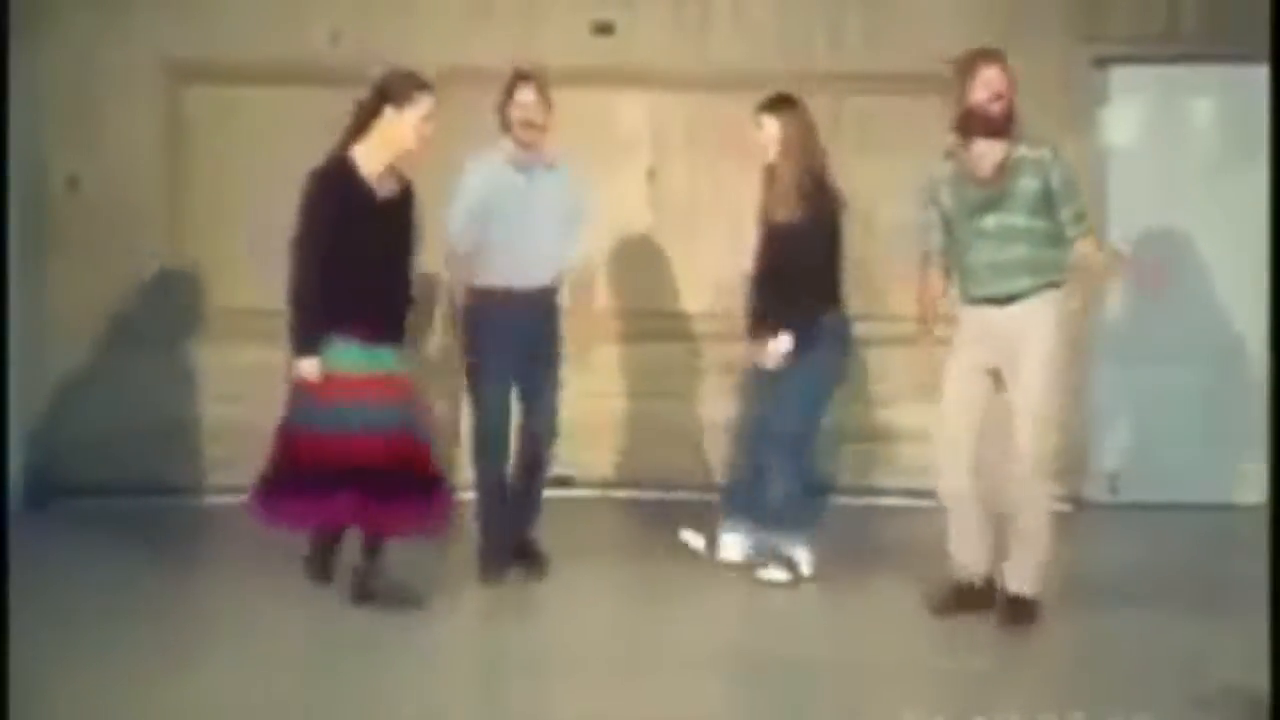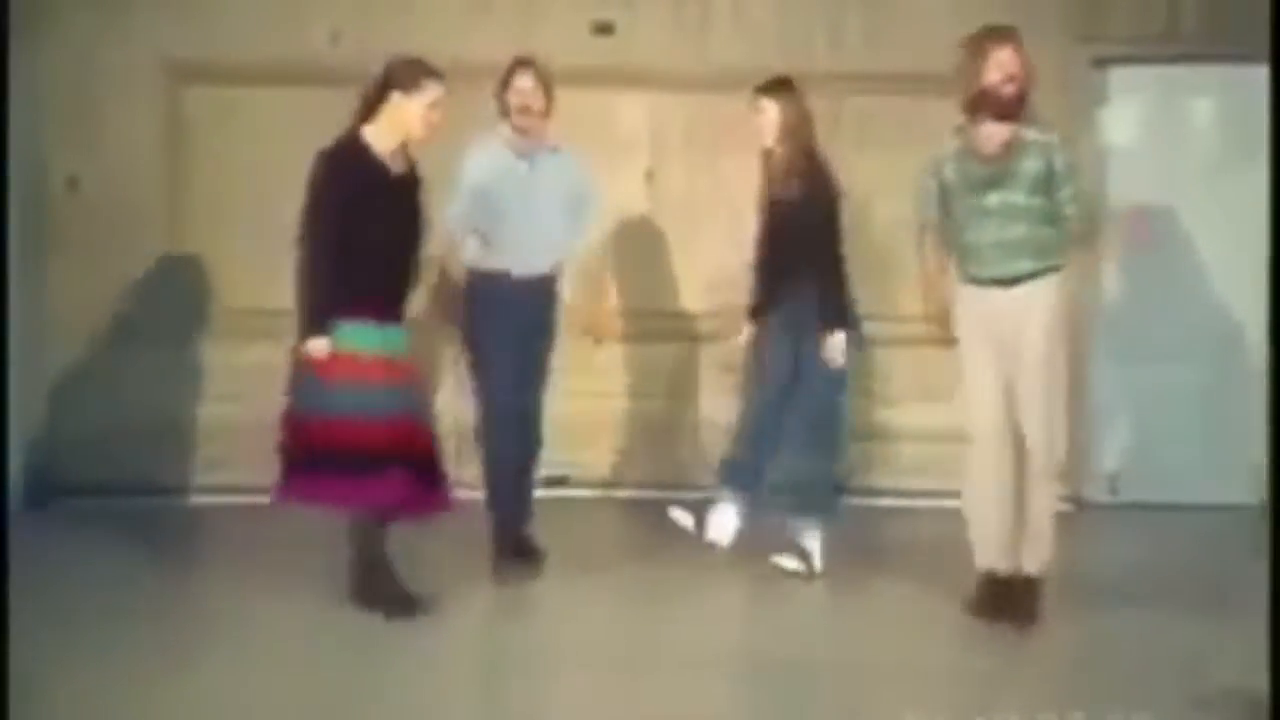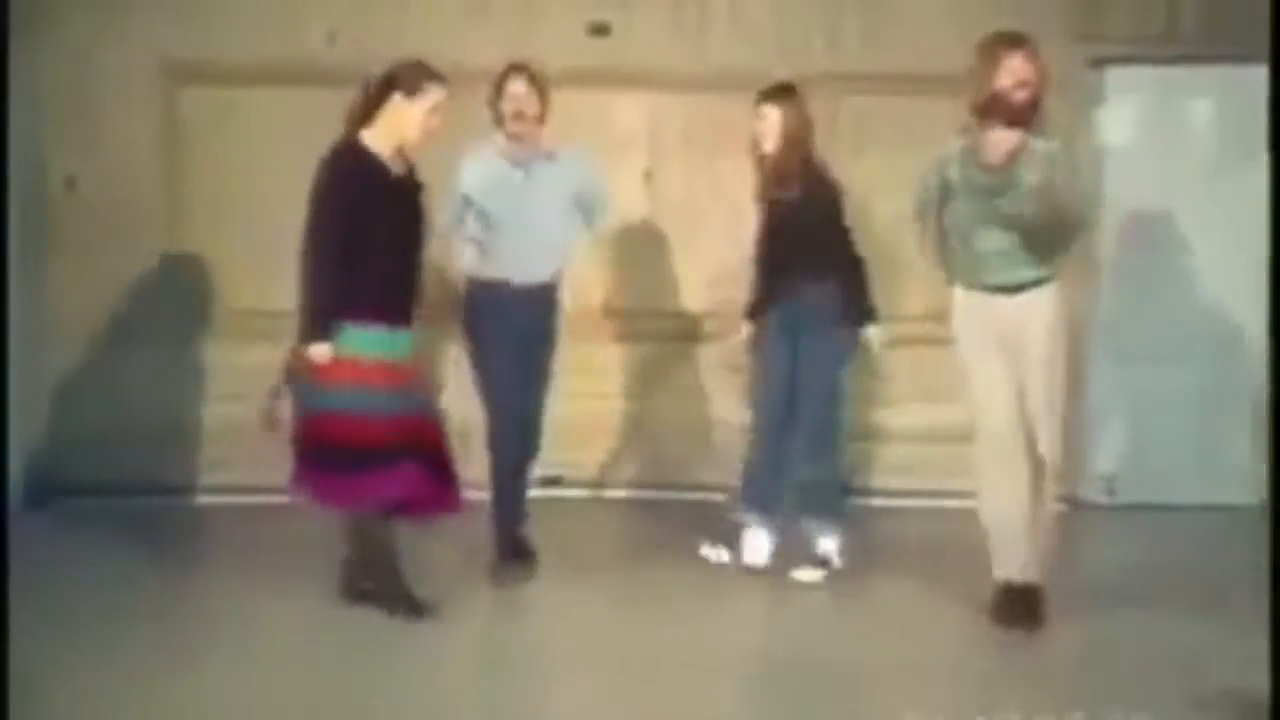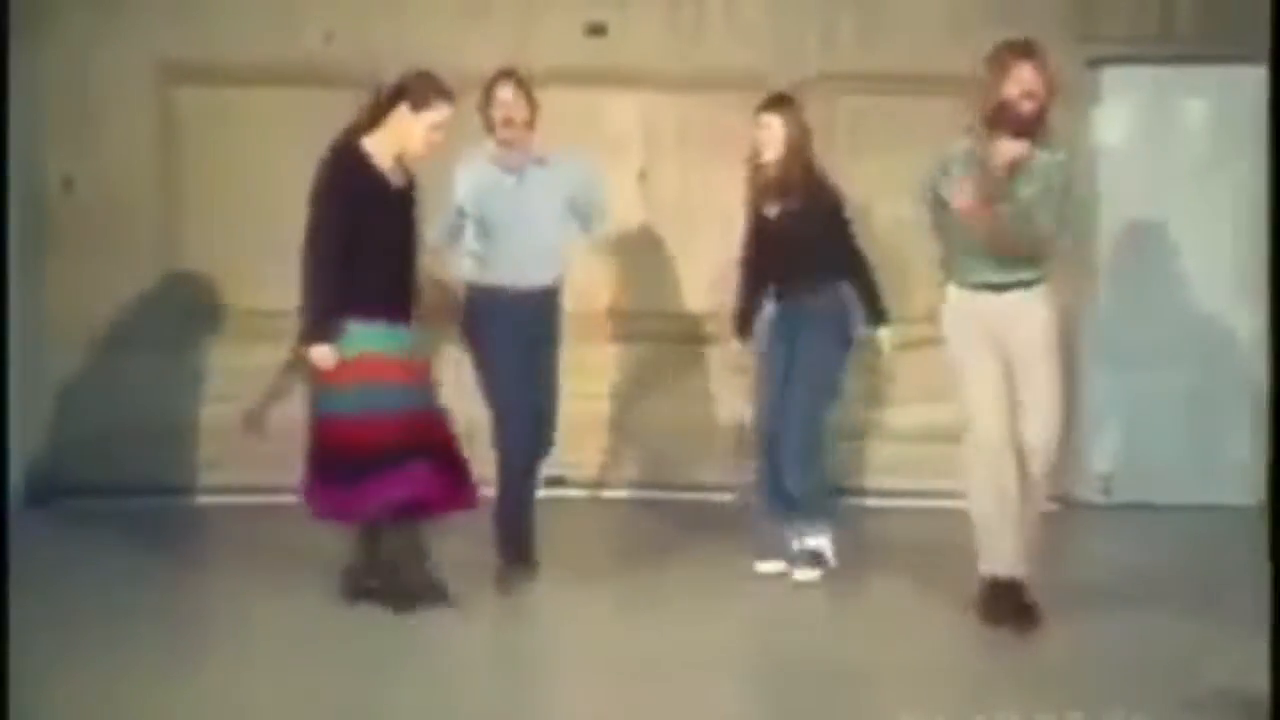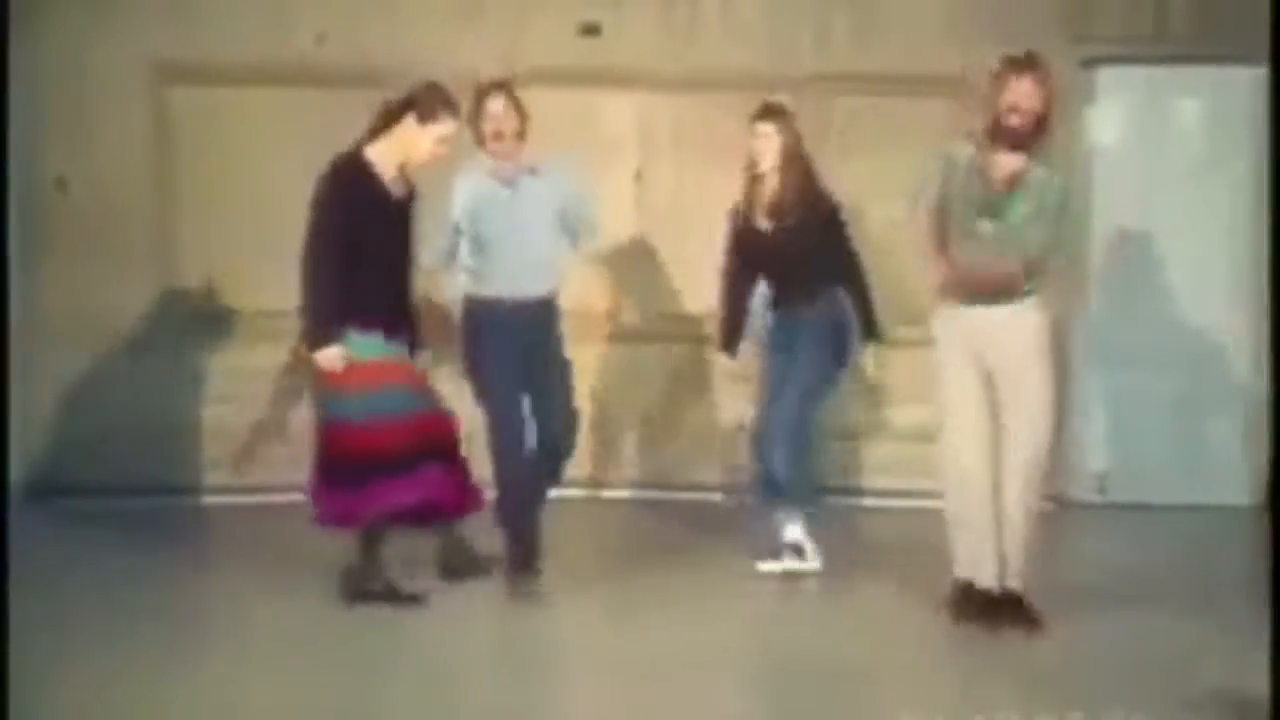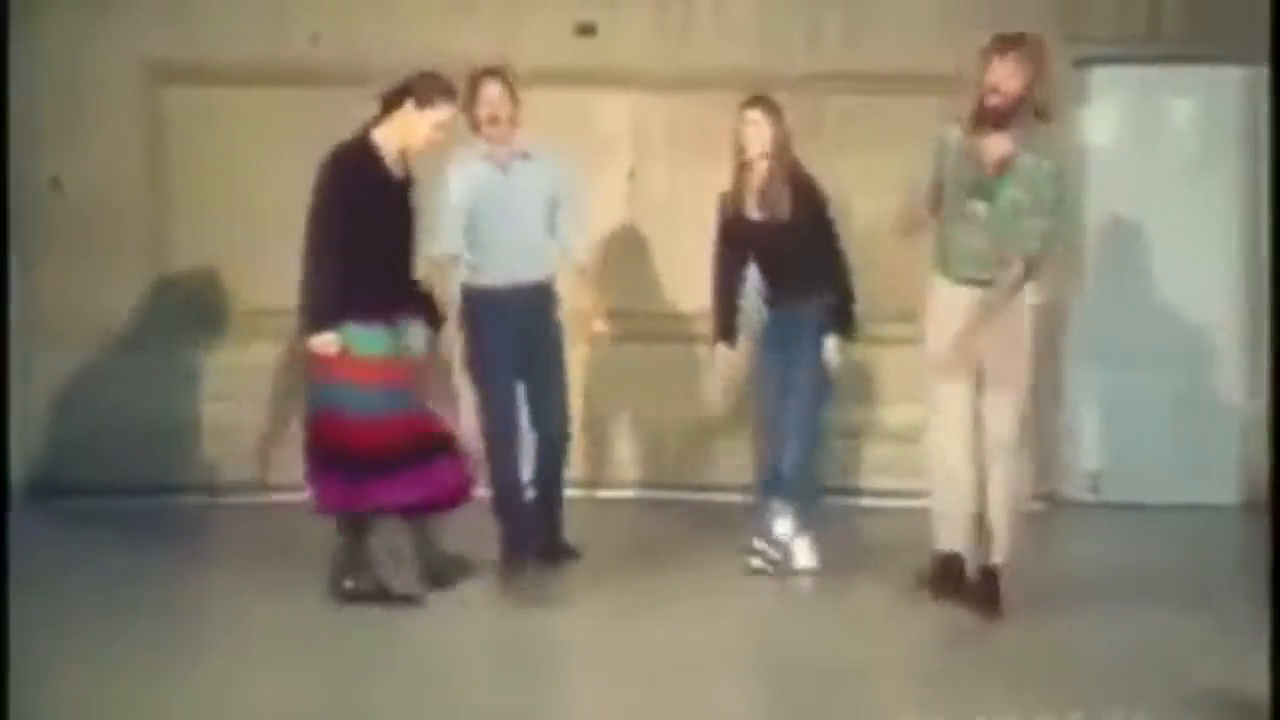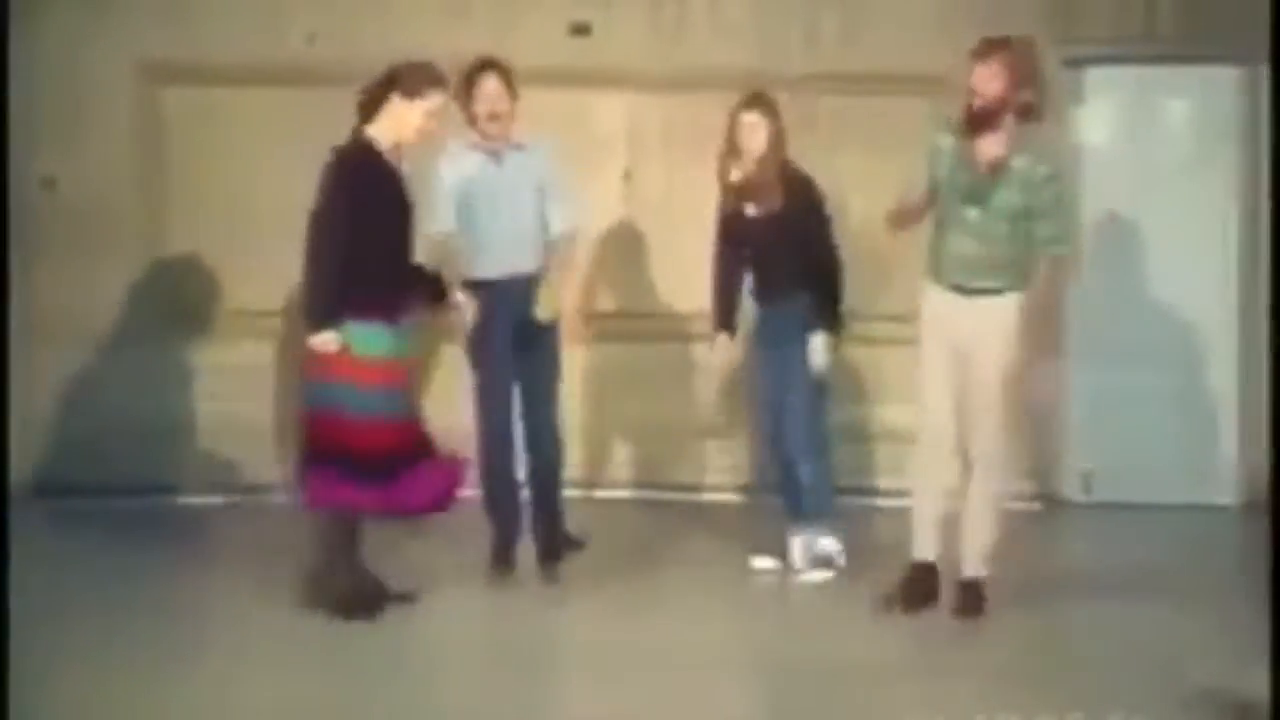
dt=0.1s
person 1, frame 1
left shoulder: (1045, 162)
right shoulder: (944, 178)
left elbow: (1078, 235)
right elbow: (935, 260)
right wrist: (929, 327)
left hip: (1035, 315)
right hip: (975, 320)
left knee: (1029, 449)
right knee: (951, 441)
left ankle: (1023, 587)
right ankle: (971, 573)
person 1, frame 2
left shoulder: (1045, 146)
right shoulder: (950, 153)
left elbow: (1071, 221)
right elbow: (933, 229)
right wrist: (937, 286)
left hip: (1036, 296)
right hip: (974, 300)
left knee: (1041, 432)
right knee: (987, 430)
left ankle: (1028, 571)
right ankle: (995, 570)
person 1, frame 3
left shoulder: (1048, 154)
right shoulder: (955, 155)
left elbow: (1062, 238)
right elbow: (927, 216)
left wrist: (1062, 210)
right wrist: (950, 261)
left hip: (1037, 304)
right hip: (975, 306)
left knee: (1045, 441)
right knee: (999, 433)
left ankle: (1028, 573)
right ankle: (1013, 579)
person 1, frame 4
left shoulder: (1050, 166)
right shoulder: (961, 154)
left elbow: (1036, 244)
right elbow: (935, 205)
left wrist: (986, 219)
right wrist: (955, 250)
left hip: (1028, 306)
right hip: (967, 305)
left knee: (1038, 438)
right knee: (988, 433)
left ankle: (1014, 572)
right ankle: (999, 576)
person 1, frame 5
left shoulder: (1048, 183)
right shoulder: (960, 158)
left elbow: (1024, 265)
right elbow: (934, 213)
left wrist: (963, 271)
right wrist: (934, 254)
left hip: (1016, 320)
right hip: (957, 315)
left knee: (1028, 447)
right knee: (963, 441)
left ankle: (1008, 584)
right ankle: (972, 579)
person 1, frame 6
left shoulder: (1040, 167)
right shoulder: (953, 141)
left elbow: (1027, 256)
left wrist: (985, 318)
right wrist: (918, 216)
left hip: (1004, 305)
right hip: (948, 296)
left knee: (1003, 434)
right knee: (948, 424)
left ankle: (992, 562)
right ankle: (950, 554)
person 1, frame 7
left shoulder: (1034, 173)
right shoulder: (946, 146)
left elbow: (1047, 261)
right wrist: (906, 213)
left hip: (995, 311)
right hip: (940, 303)
left knee: (985, 445)
right knee: (937, 436)
left ankle: (973, 575)
right ankle: (923, 565)
person 2, frame 1
left shoulder: (401, 189)
right shoulder: (332, 181)
right elbow: (307, 267)
right wrist: (305, 350)
left hip: (383, 346)
right hip: (338, 345)
left knee: (393, 463)
right knee: (345, 461)
left ankle: (369, 571)
right ankle: (324, 542)
person 2, frame 2
left shoulder: (407, 172)
right shoulder: (341, 162)
right elbow: (316, 247)
right wrist: (316, 326)
left hip: (385, 325)
right hip: (347, 325)
left knee: (394, 445)
right knee: (363, 444)
left ankle: (369, 569)
right ankle: (372, 569)
person 2, frame 3
left shoulder: (406, 174)
right shoulder: (345, 165)
right elbow: (320, 249)
right wrist: (318, 330)
left hip: (390, 328)
right hip: (351, 330)
left knee: (391, 446)
right knee: (378, 445)
left ankle: (367, 568)
right ankle: (379, 570)
person 2, frame 4
left shoulder: (401, 179)
right shoulder: (344, 169)
right elbow: (320, 255)
right wrist: (318, 333)
left hip: (387, 329)
right hip: (355, 333)
left knee: (398, 447)
right knee: (380, 447)
left ankle: (372, 568)
right ankle: (389, 568)
person 2, frame 5
left shoulder: (402, 187)
right shoulder: (346, 178)
right elbow: (320, 260)
left wrist: (406, 338)
right wrist: (321, 336)
left hip: (386, 339)
right hip: (353, 340)
left knee: (391, 449)
right knee: (379, 448)
left ankle: (369, 571)
person 2, frame 6
left shoulder: (399, 173)
right shoulder: (349, 163)
right elbow: (322, 246)
left wrist: (425, 314)
right wrist: (320, 321)
left hip: (384, 327)
right hip: (352, 330)
left knee: (384, 445)
right knee: (372, 444)
left ankle: (357, 569)
person 2, frame 7
left shoulder: (383, 164)
right shoulder: (354, 163)
right elbow: (325, 241)
left wrist: (436, 289)
right wrist: (322, 320)
left hip: (378, 324)
right hip: (354, 326)
left knee: (375, 447)
right knee: (358, 445)
left ankle: (349, 570)
right ankle: (336, 572)
person 3, frame 1
left shoulder: (564, 177)
right shoulder: (479, 172)
left elbow: (574, 252)
right elbow: (458, 252)
right wrist: (454, 318)
left hip: (541, 309)
right hip: (491, 307)
left knee: (542, 426)
right knee: (492, 426)
left ankle: (521, 531)
right ankle: (495, 541)
person 3, frame 2
left shoulder: (568, 163)
right shoulder: (480, 157)
left elbow: (585, 230)
right elbow: (453, 229)
left hip: (539, 294)
right hip: (490, 293)
left knee: (527, 415)
right knee: (499, 412)
left ankle: (516, 527)
right ankle: (504, 535)
person 3, frame 3
left shoulder: (571, 167)
right shoulder: (475, 166)
left elbow: (600, 220)
right elbow: (446, 228)
left hip: (540, 302)
right hip: (491, 301)
left knee: (526, 421)
right knee: (506, 420)
left ankle: (511, 527)
right ankle: (509, 545)
person 3, frame 4
left shoulder: (566, 172)
right shoulder: (469, 175)
left elbow: (598, 224)
right elbow: (440, 239)
left hip: (542, 305)
right hip: (491, 307)
left knee: (539, 425)
right knee: (512, 425)
left ankle: (514, 532)
right ankle: (516, 546)
person 3, frame 5
left shoulder: (555, 180)
right shoulder: (465, 187)
left elbow: (587, 238)
right elbow: (439, 257)
left hip: (541, 316)
right hip: (488, 319)
left knee: (561, 428)
right knee: (508, 435)
left ankle: (522, 509)
right ankle: (520, 547)
person 3, frame 6
left shoulder: (545, 167)
right shoulder: (459, 172)
left elbow: (569, 241)
right elbow: (444, 252)
left hip: (538, 303)
right hip: (487, 305)
left knee: (553, 422)
right knee: (500, 426)
left ankle: (546, 531)
right ankle: (516, 540)
person 3, frame 7
left shoulder: (538, 158)
right shoulder: (453, 163)
left elbow: (561, 232)
right elbow: (443, 236)
left wrist: (553, 282)
right wrist: (458, 293)
left hip: (535, 294)
right hip: (483, 297)
left knee: (543, 416)
right knee: (495, 420)
left ankle: (550, 532)
right ankle: (504, 538)
person 4, frame 1
left shoulder: (817, 198)
right shoulder: (780, 195)
left elbow: (820, 276)
left wrist: (790, 332)
right wrist: (759, 329)
left hip: (817, 333)
right hip: (784, 332)
left knee: (785, 436)
right knee: (757, 433)
left ankle: (798, 548)
right ankle: (735, 535)
person 4, frame 2
left shoulder: (811, 180)
right shoulder: (779, 179)
left elbow: (828, 256)
left wrist: (837, 324)
right wrist: (756, 315)
left hip: (820, 316)
right hip: (784, 315)
left knee: (812, 422)
right knee: (762, 414)
left ankle: (810, 540)
right ankle: (723, 517)
person 4, frame 3
left shoulder: (812, 182)
right shoulder: (771, 186)
left elbow: (841, 250)
left wrist: (864, 315)
right wrist: (756, 314)
left hip: (822, 309)
right hip: (783, 311)
left knee: (816, 426)
right knee: (770, 423)
left ankle: (827, 543)
right ankle: (756, 537)
person 4, frame 4
left shoulder: (814, 193)
right shoulder: (761, 198)
left elbow: (849, 257)
right elbow: (755, 266)
left wrist: (877, 317)
right wrist: (742, 326)
left hip: (823, 314)
right hip: (784, 319)
left knee: (798, 428)
right knee: (772, 429)
left ankle: (816, 540)
right ankle: (789, 542)
person 4, frame 5
left shoulder: (813, 203)
right shoulder: (746, 213)
left elbow: (848, 268)
right elbow: (737, 280)
left wrist: (869, 333)
right wrist: (729, 343)
left hip: (823, 322)
right hip: (784, 324)
left knee: (781, 425)
right knee: (775, 430)
left ankle: (793, 531)
right ankle: (795, 541)
person 4, frame 6
left shoulder: (802, 192)
right shoulder: (734, 203)
left elbow: (832, 262)
right elbow: (728, 270)
left wrist: (836, 329)
right wrist: (724, 334)
left hip: (815, 316)
right hip: (780, 318)
left knee: (797, 426)
right knee: (778, 429)
left ankle: (786, 530)
right ankle: (796, 541)
person 4, frame 7
left shoulder: (797, 189)
right shoulder: (734, 197)
left elbow: (825, 261)
right elbow: (728, 265)
left wrist: (825, 327)
right wrist: (723, 325)
left hip: (803, 318)
right hip: (769, 319)
left knee: (801, 429)
right knee: (774, 431)
left ankle: (826, 542)
right ankle: (800, 539)
